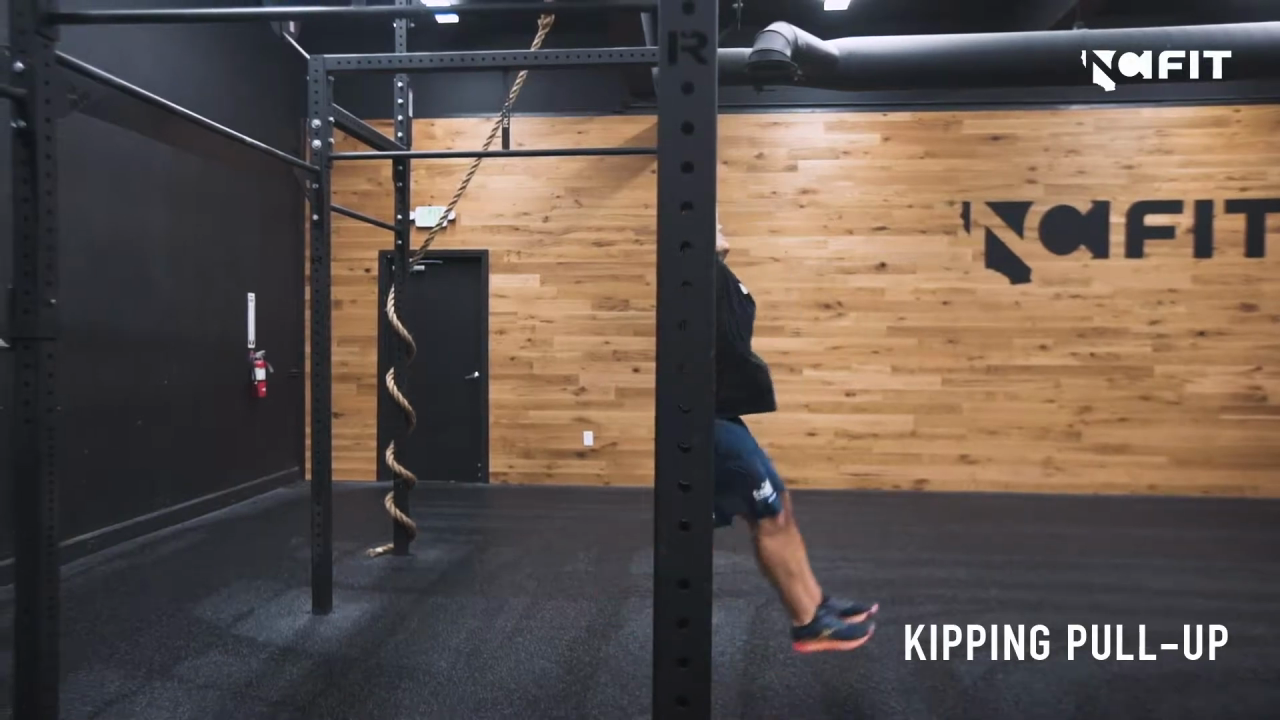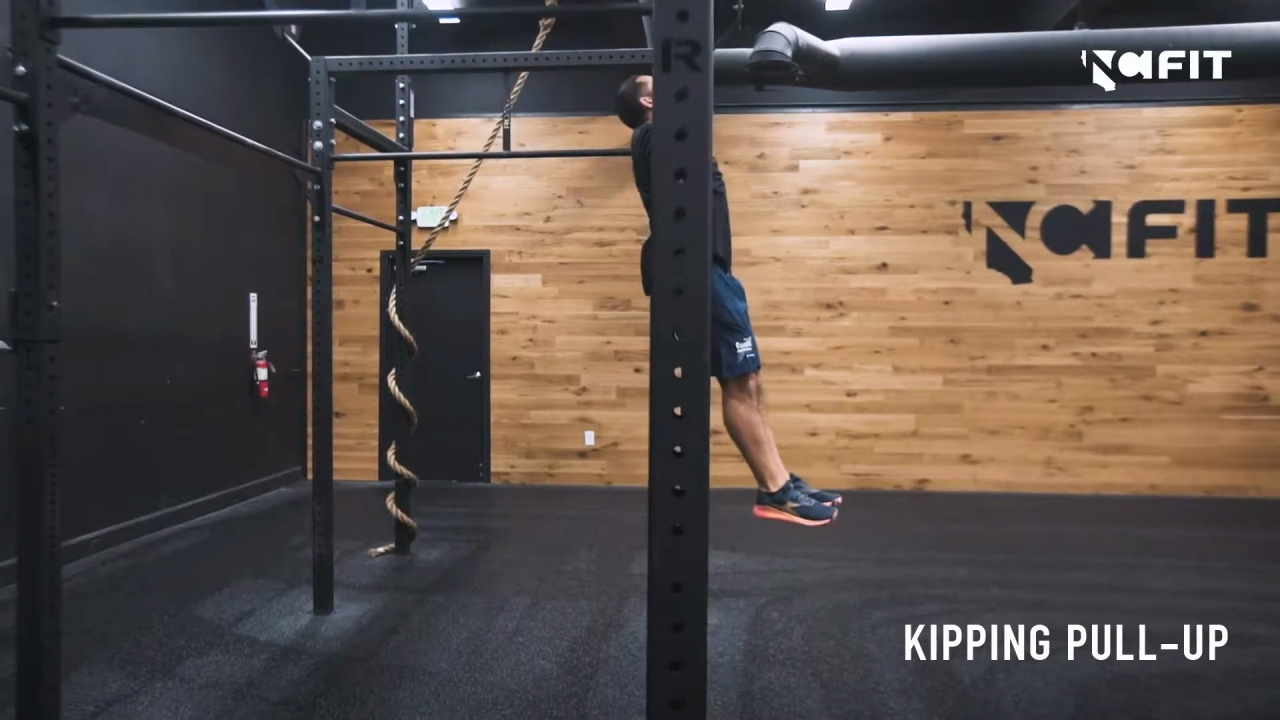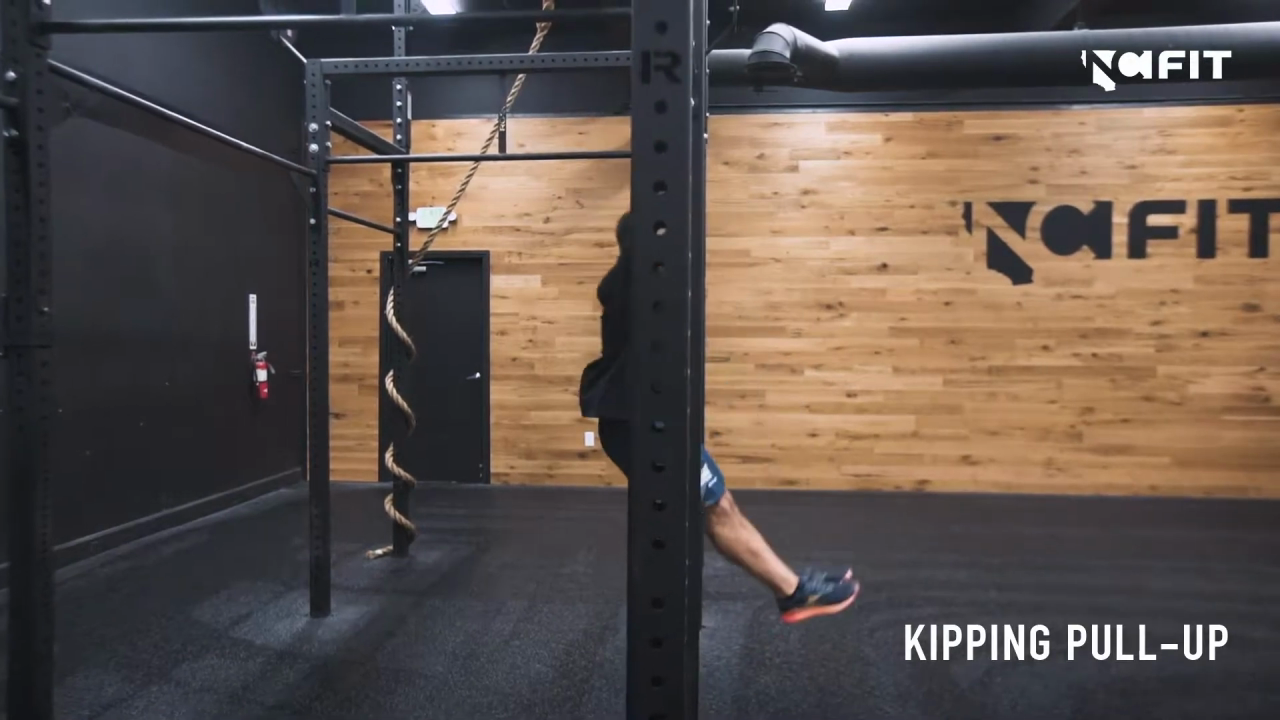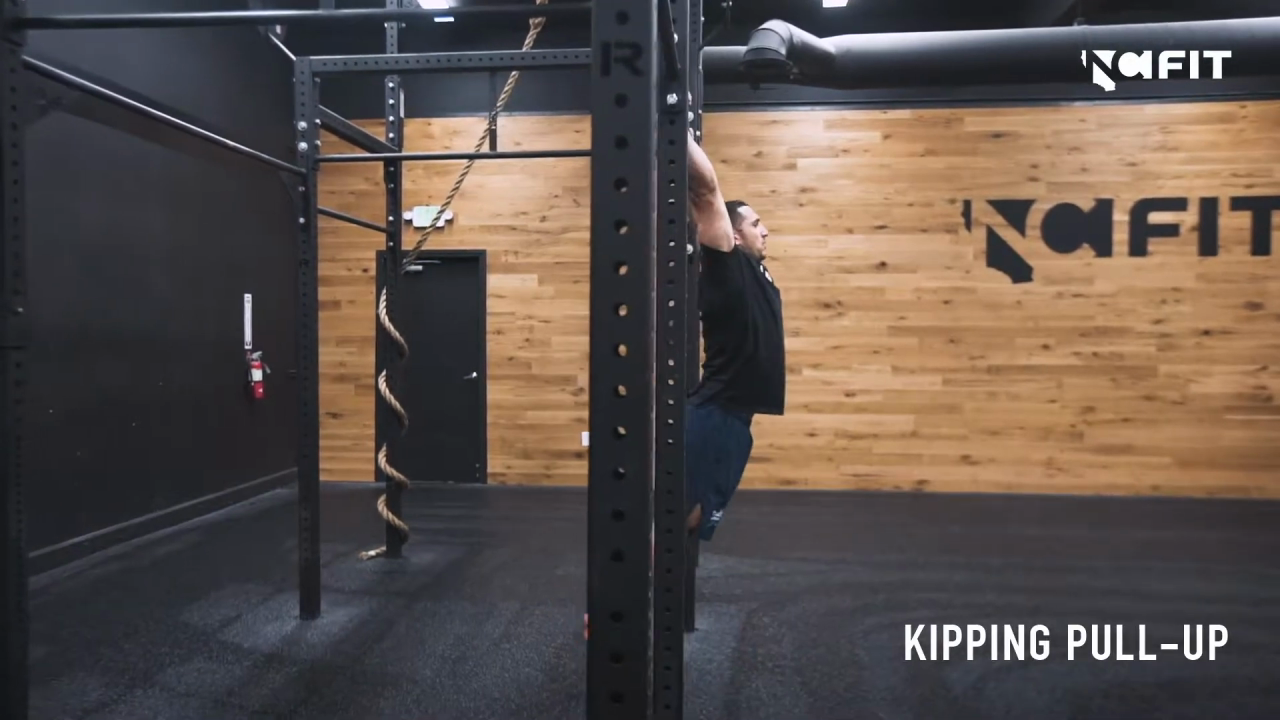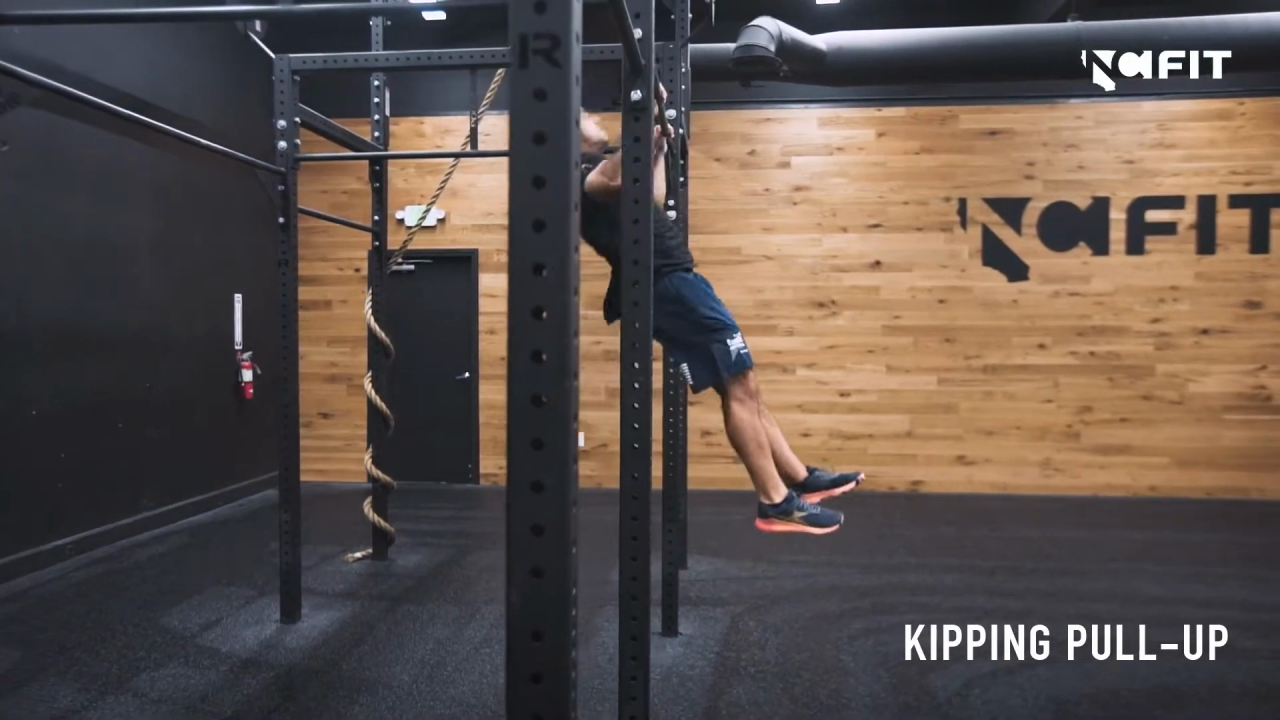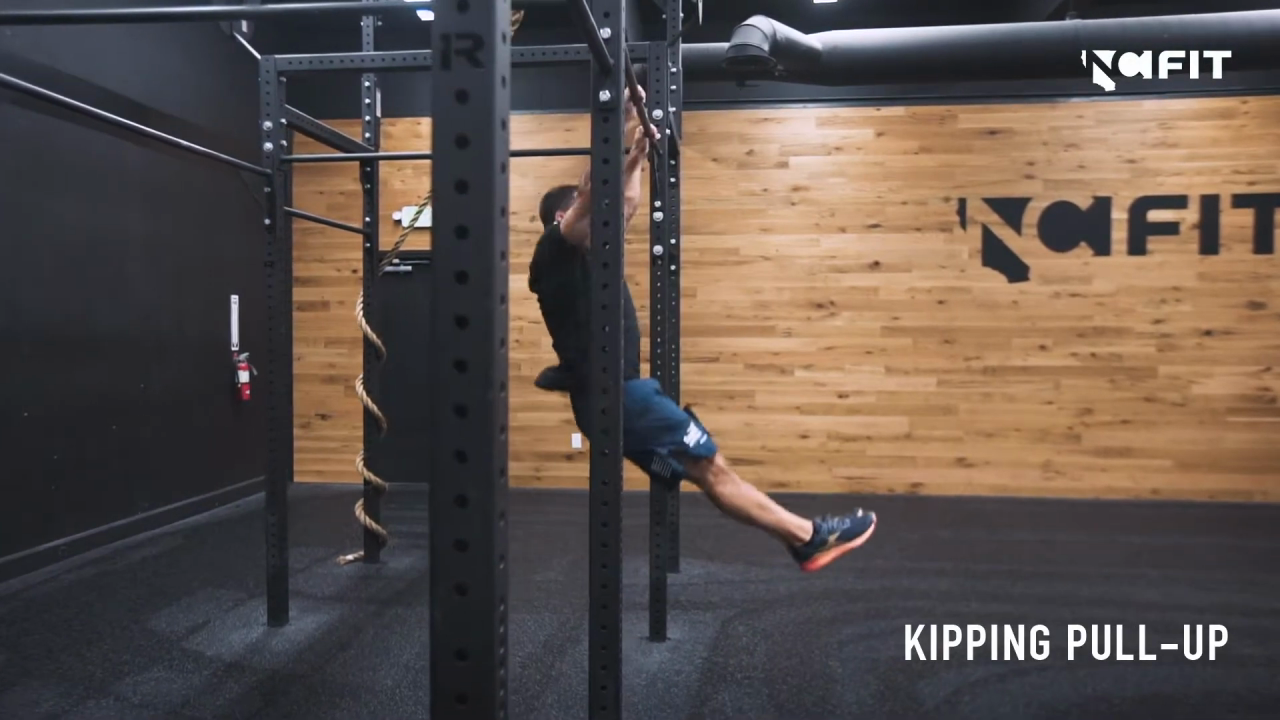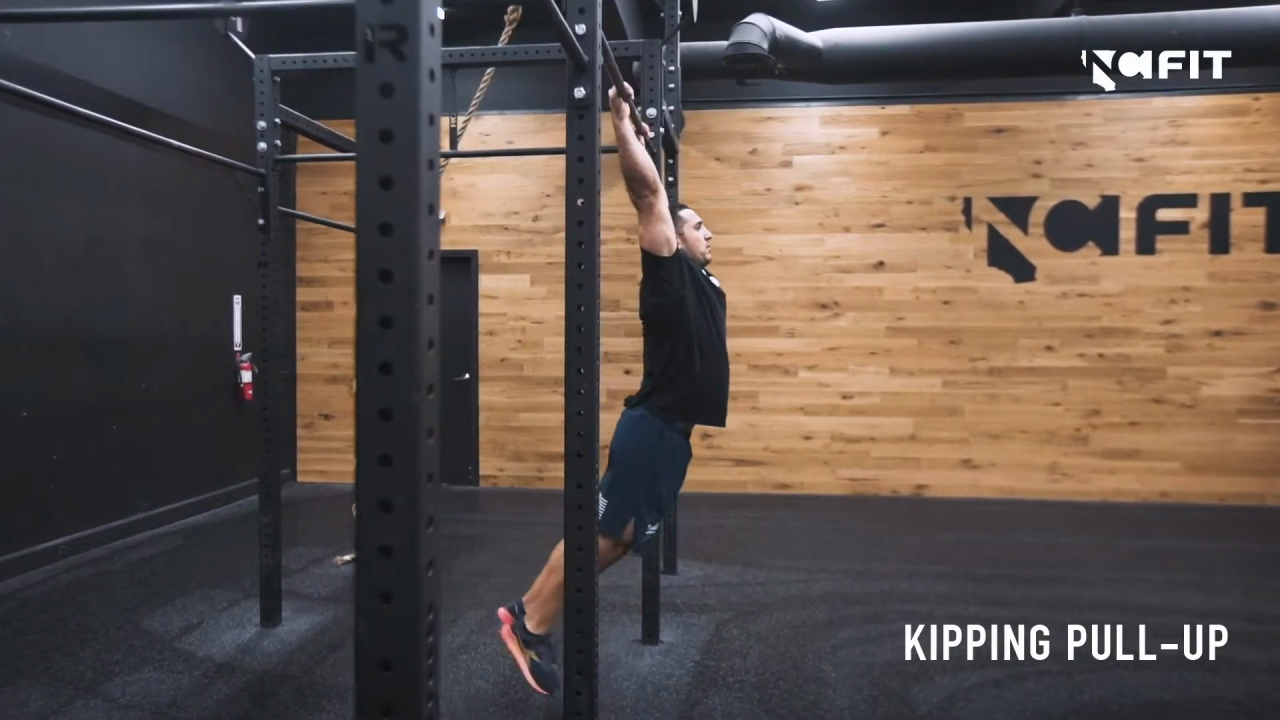
dt=0.5s
person 1, frame 1
left shoulder: (717, 282)
left hip: (715, 418)
right hip: (706, 422)
left knee: (777, 509)
right knee: (772, 514)
left ankle: (814, 603)
right ankle: (808, 623)
person 1, frame 2
left shoulder: (655, 142)
right shoulder: (653, 137)
left hip: (706, 269)
left knee: (745, 381)
right knee: (742, 383)
left ankle: (782, 483)
right ankle: (776, 491)
person 1, frame 3
left shoulder: (627, 282)
right shoulder: (630, 275)
left hip: (633, 415)
right hip: (635, 420)
left knee: (718, 504)
right knee: (718, 508)
right ankle: (795, 591)
person 1, frame 4
left shoulder: (750, 276)
right shoulder: (727, 268)
right elbow: (705, 189)
left hip: (729, 415)
right hip: (716, 414)
left knee: (695, 520)
right knee: (680, 518)
person 1, frame 5
left shoulder: (603, 169)
right shoulder: (588, 170)
left elbow: (653, 198)
right elbow: (607, 180)
left wrist: (655, 146)
left hip: (672, 282)
right hip: (666, 283)
left knee: (742, 385)
right knee: (740, 386)
left ankle: (801, 478)
right ankle: (778, 502)
person 1, frame 6
left shoulder: (583, 255)
right shoulder: (557, 253)
left elbow: (626, 204)
right elbow: (594, 194)
left wrist: (638, 153)
right wrist: (626, 127)
left hip: (620, 386)
left knee: (709, 464)
right knee: (711, 466)
left ankle: (804, 535)
right ankle: (811, 538)
person 1, frame 7
left shoulder: (691, 278)
right shoulder: (669, 272)
left elbow: (653, 191)
right elbow: (649, 191)
left wrist: (635, 134)
right wrist: (618, 120)
left hip: (667, 427)
right hip: (654, 424)
left knee: (624, 537)
right knee: (611, 534)
left ankle: (537, 624)
right ankle: (528, 621)
